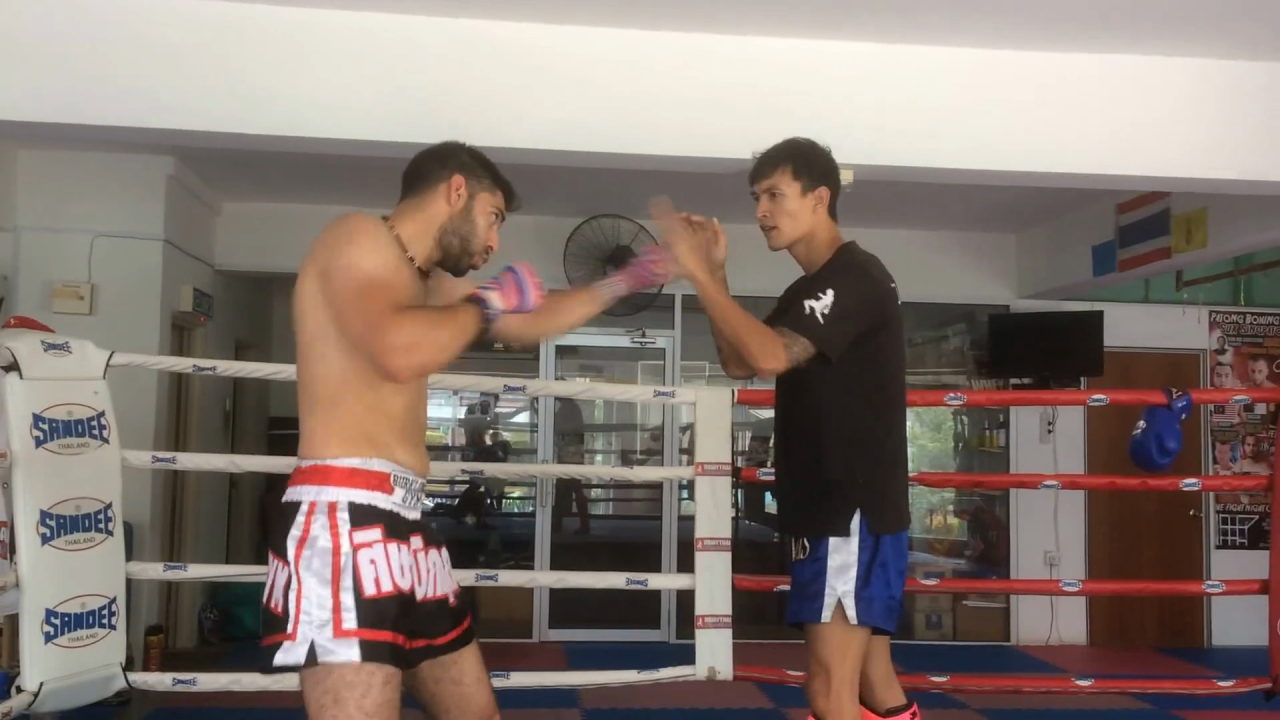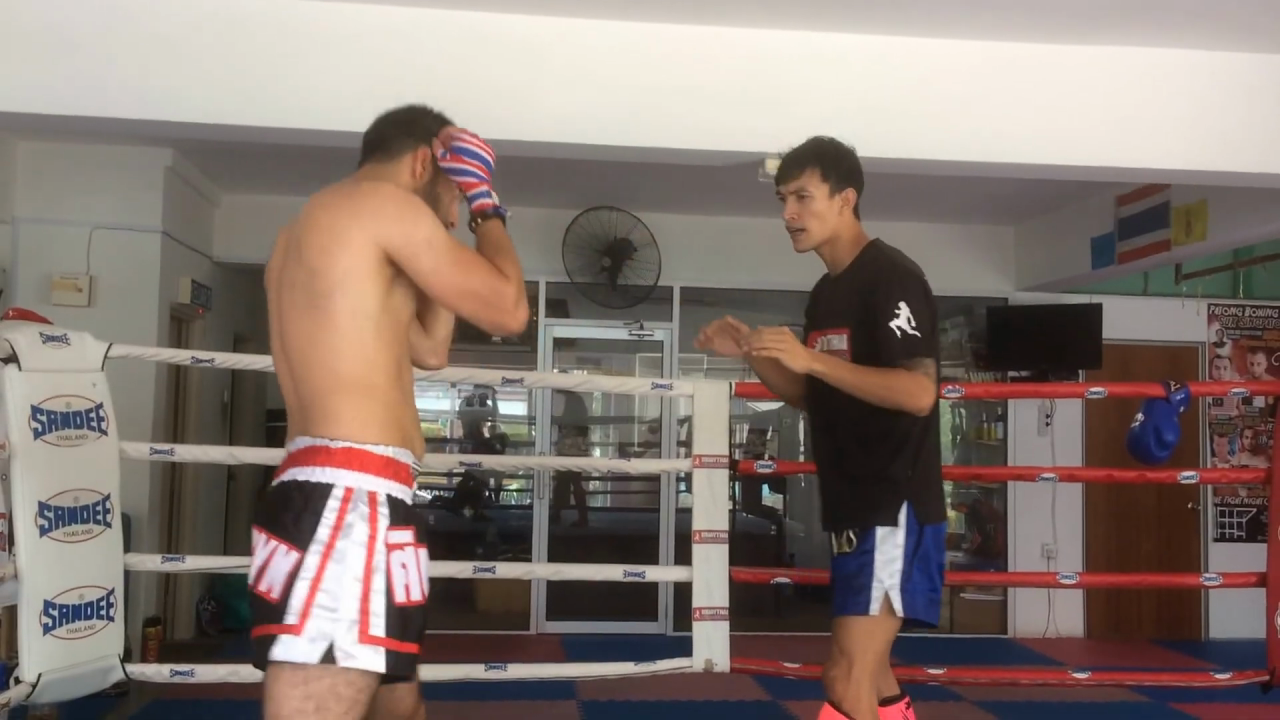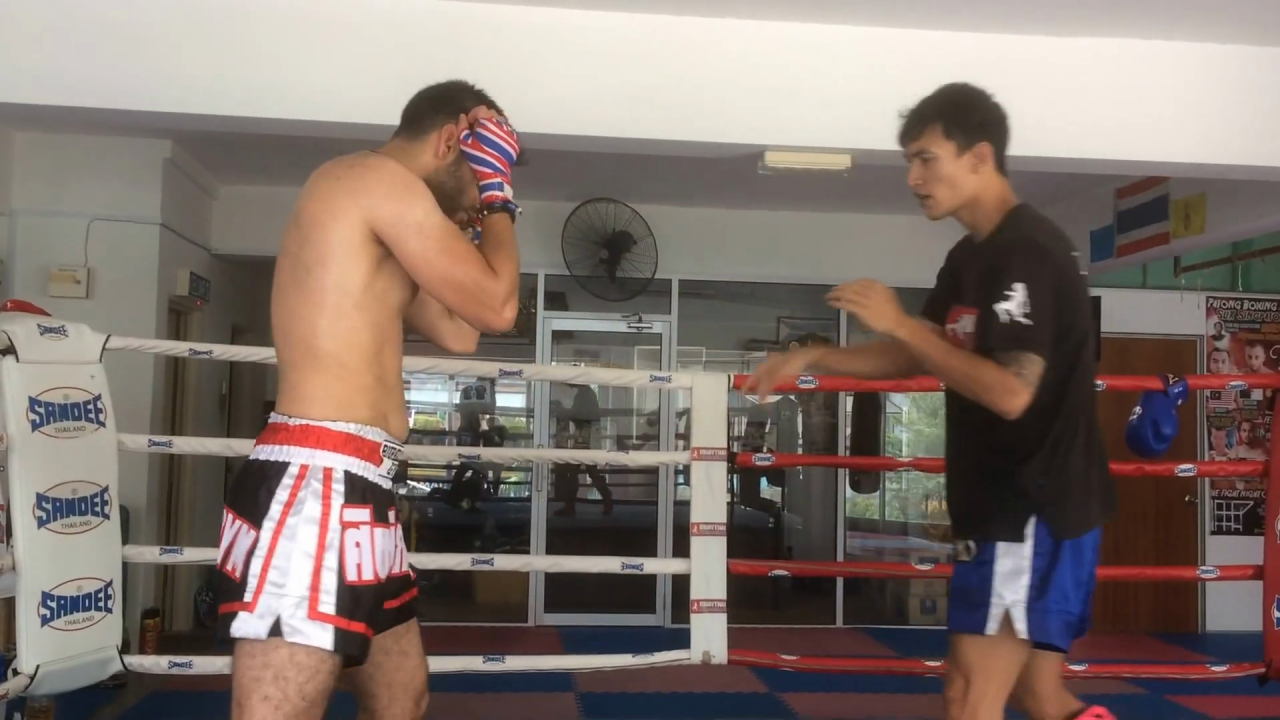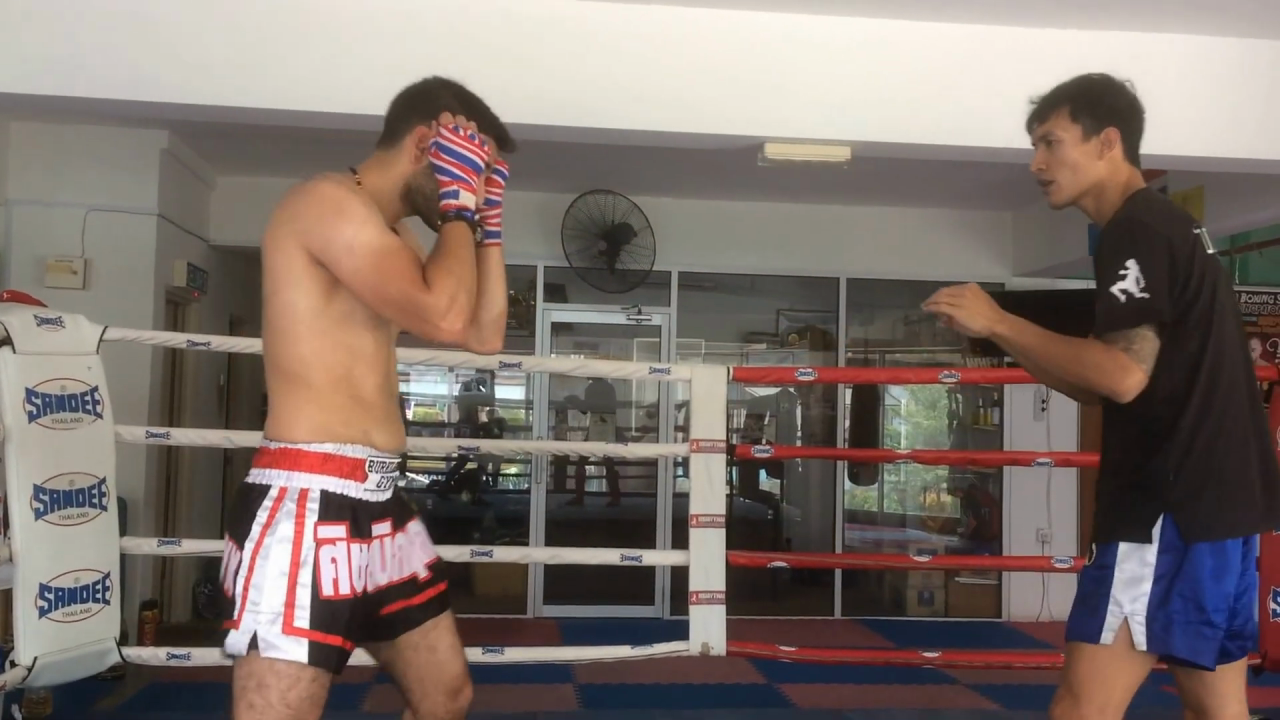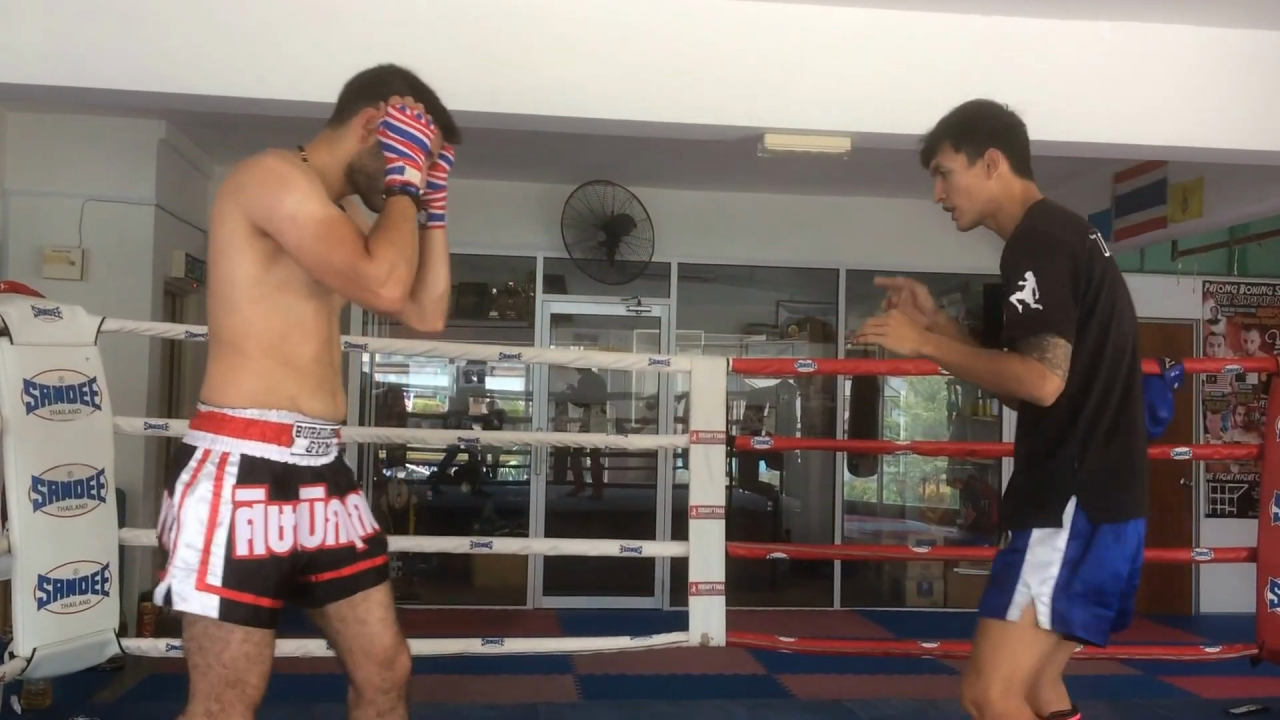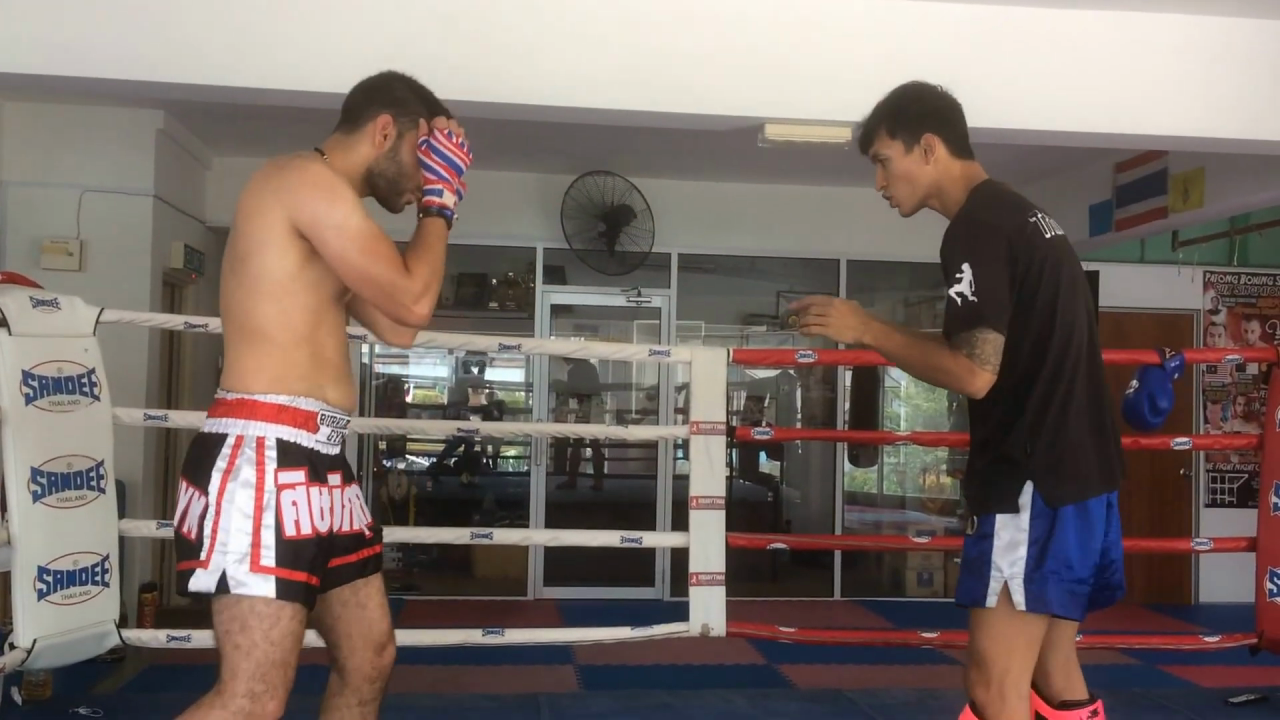
dt=0.7s
person 1, frame 1
left shoulder: (422, 280)
right shoulder: (354, 239)
left elbow: (534, 321)
right elbow: (400, 355)
left wrist: (628, 280)
right wrist: (485, 302)
left hip: (398, 526)
right hip: (344, 518)
person 1, frame 2
left shoulder: (313, 228)
right shoulder: (384, 204)
left elbow: (428, 348)
right elbow: (508, 310)
left wrist: (443, 243)
right wrist: (484, 203)
left hip: (329, 498)
right hip: (349, 503)
person 1, frame 3
left shoulder: (362, 203)
right shoulder: (379, 178)
left elbow: (457, 331)
right elbow: (495, 306)
left wrist: (472, 217)
right wrist: (497, 191)
left hip: (347, 488)
right hip: (316, 484)
person 1, frame 4
left shoulder: (389, 238)
right shoulder: (329, 203)
left elbow: (484, 335)
right elbow: (444, 319)
left wrist: (487, 221)
right wrist: (460, 203)
left hip: (377, 505)
right hip: (307, 501)
person 1, frame 5
left shoulder: (334, 216)
right shoulder: (274, 174)
left elbow: (426, 313)
right elbow: (383, 285)
left wrist: (430, 202)
right wrist: (404, 179)
left hip: (320, 470)
right hip: (244, 469)
person 1, frame 6
left shoulder: (318, 211)
right shoulder: (309, 179)
left elbow: (395, 328)
right elbow: (411, 302)
left wrist: (435, 202)
right wrist: (441, 199)
left hip: (315, 464)
right hip: (261, 458)
left knee: (369, 658)
person 2, frame 1
left shoulder: (856, 276)
right shoulder: (806, 291)
left elbow: (770, 357)
right elbow: (741, 364)
left wrist: (701, 276)
right wrist: (713, 275)
left hip: (853, 510)
right hip: (830, 507)
person 2, frame 2
left shoulder: (892, 278)
right shoulder: (826, 291)
left elbow: (918, 393)
right elbow: (810, 395)
left wrist: (811, 358)
right wrist: (751, 351)
left hip: (893, 507)
right hip: (856, 505)
person 2, frame 3
left shoulder: (1028, 253)
right shoulder: (973, 256)
left elbow: (1009, 392)
right elbow: (914, 357)
left wrist: (900, 323)
right wrist: (814, 359)
left hip: (1031, 513)
right hip: (1027, 508)
person 2, frame 4
left shoulder: (1134, 233)
right shoulder: (1163, 229)
left elbow: (1122, 375)
right elbow: (1105, 377)
left wrist: (1000, 322)
right wrist: (1001, 334)
left hip: (1167, 508)
right hip: (1212, 502)
person 2, frame 5
left shoulder: (1037, 244)
right shoulder: (1069, 239)
left elbow: (1040, 381)
left wrist: (926, 343)
right wrist: (934, 323)
left hip: (1075, 499)
right hip: (1103, 496)
person 2, frame 6
left shoulder: (977, 230)
right shoulder: (1020, 217)
left elbow: (976, 372)
left wrist: (869, 331)
right wrist: (859, 328)
left hip: (1033, 482)
right hip: (1080, 476)
